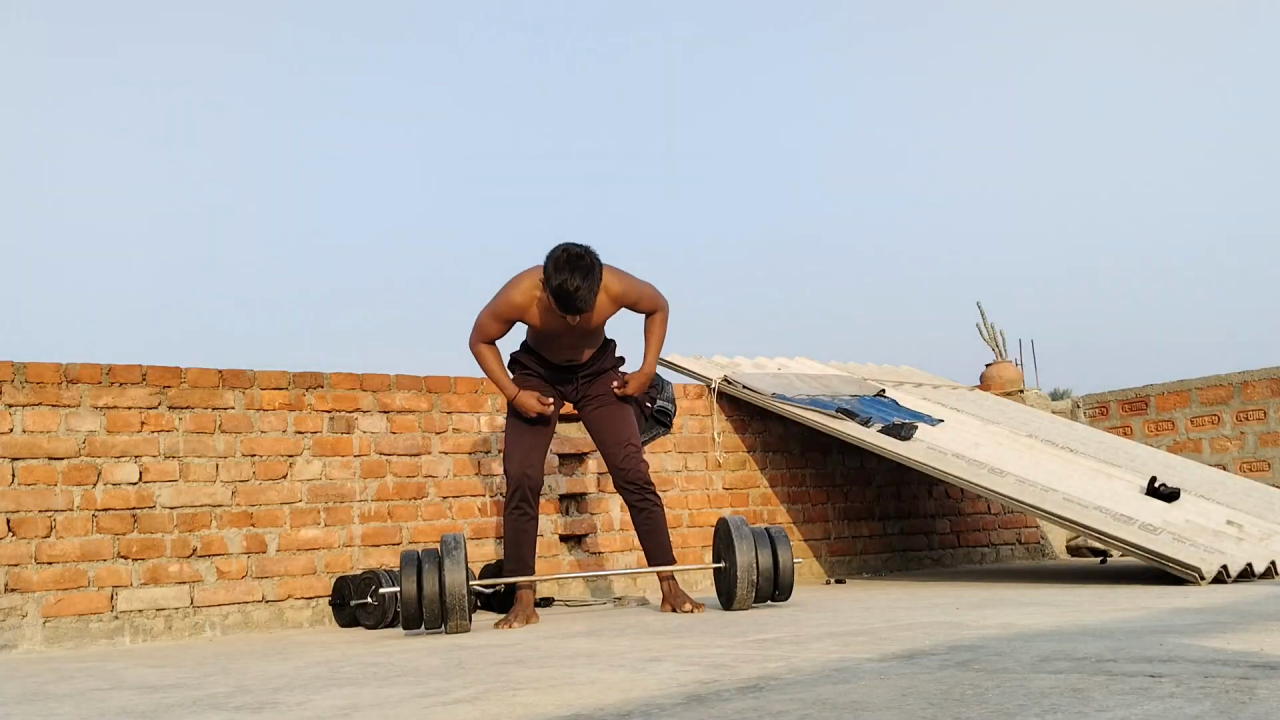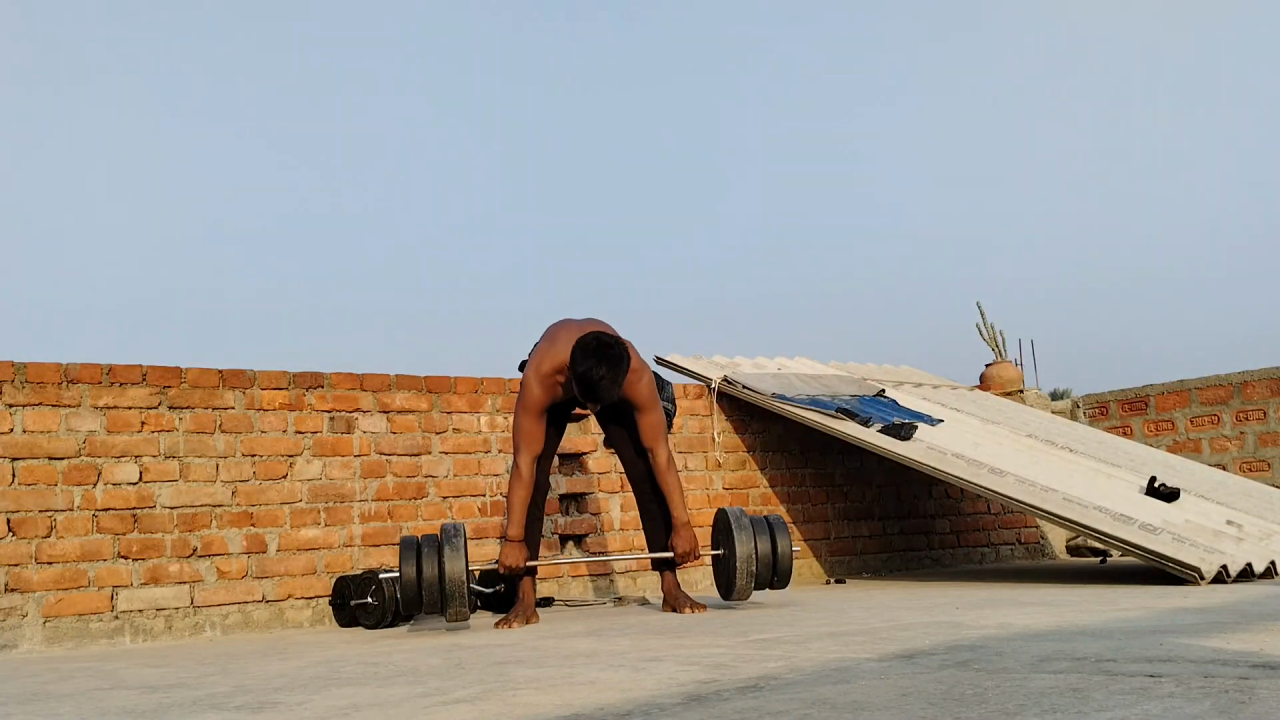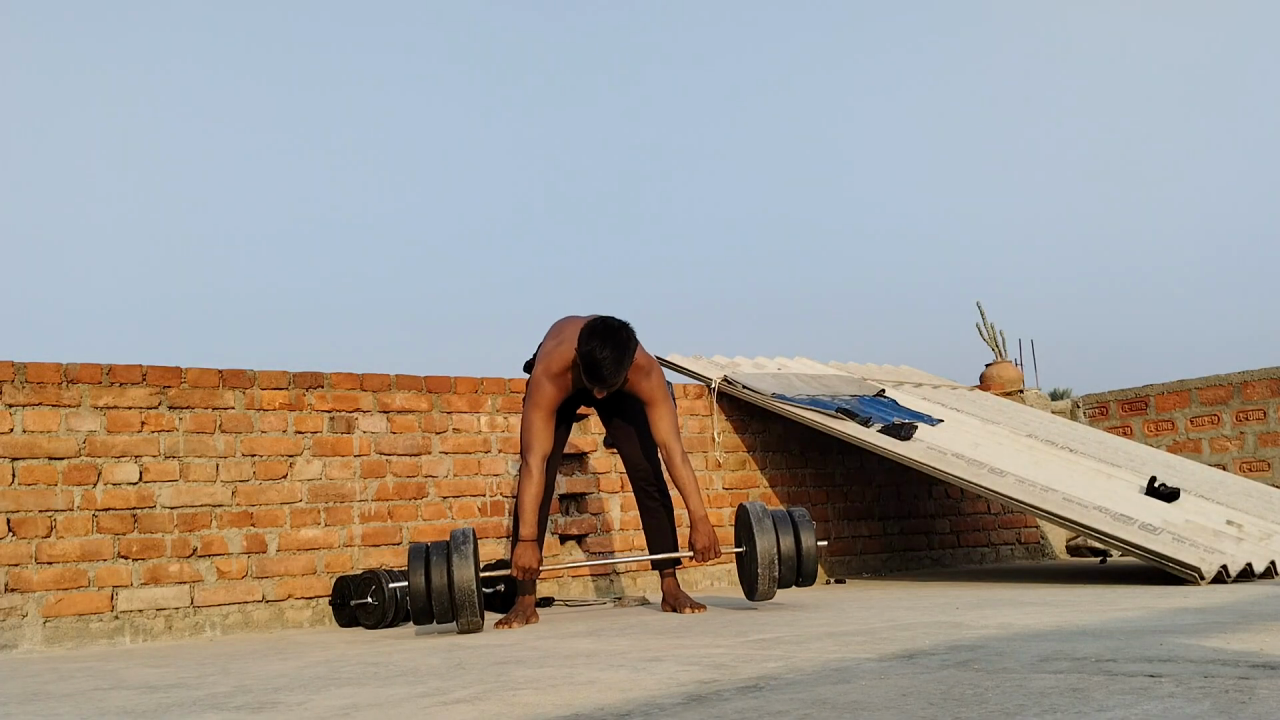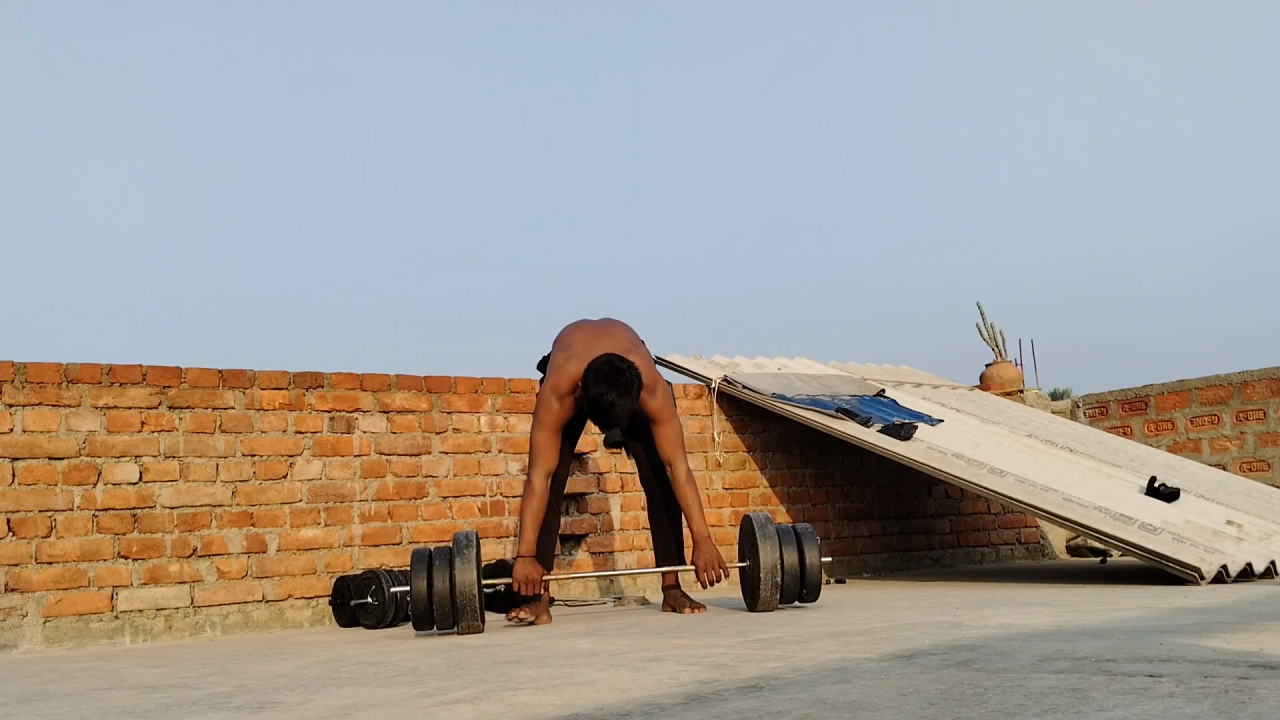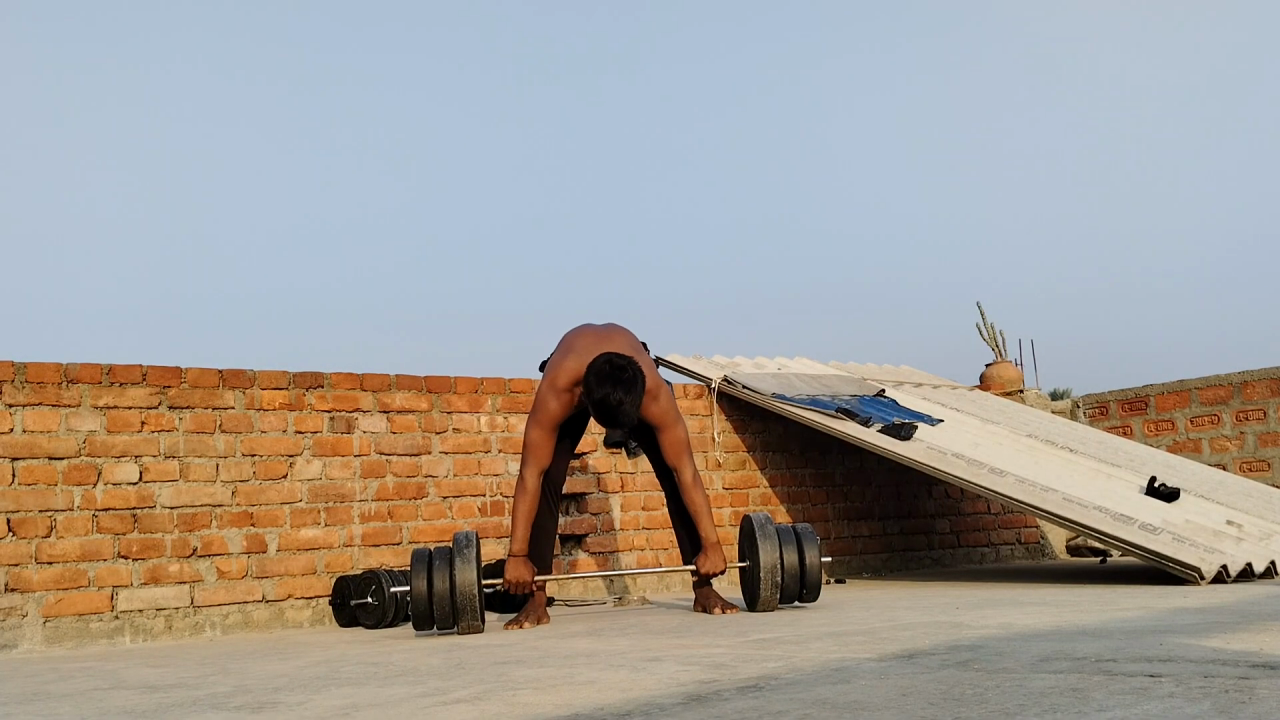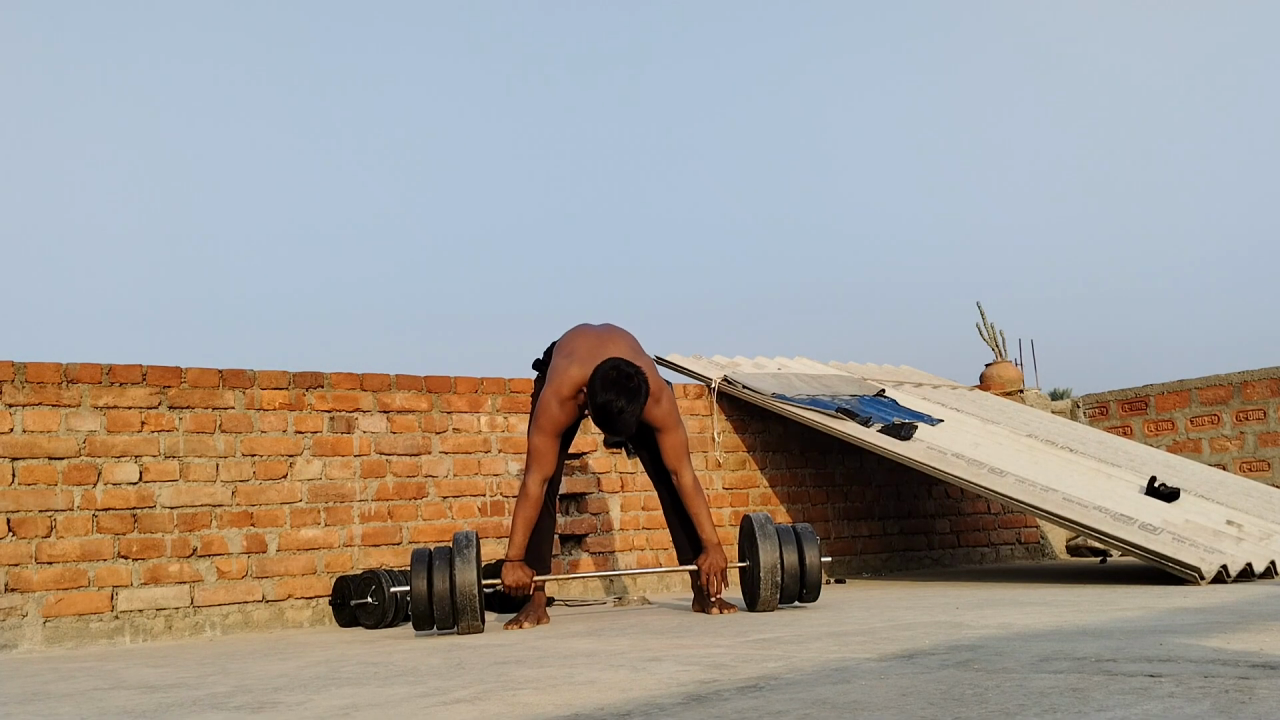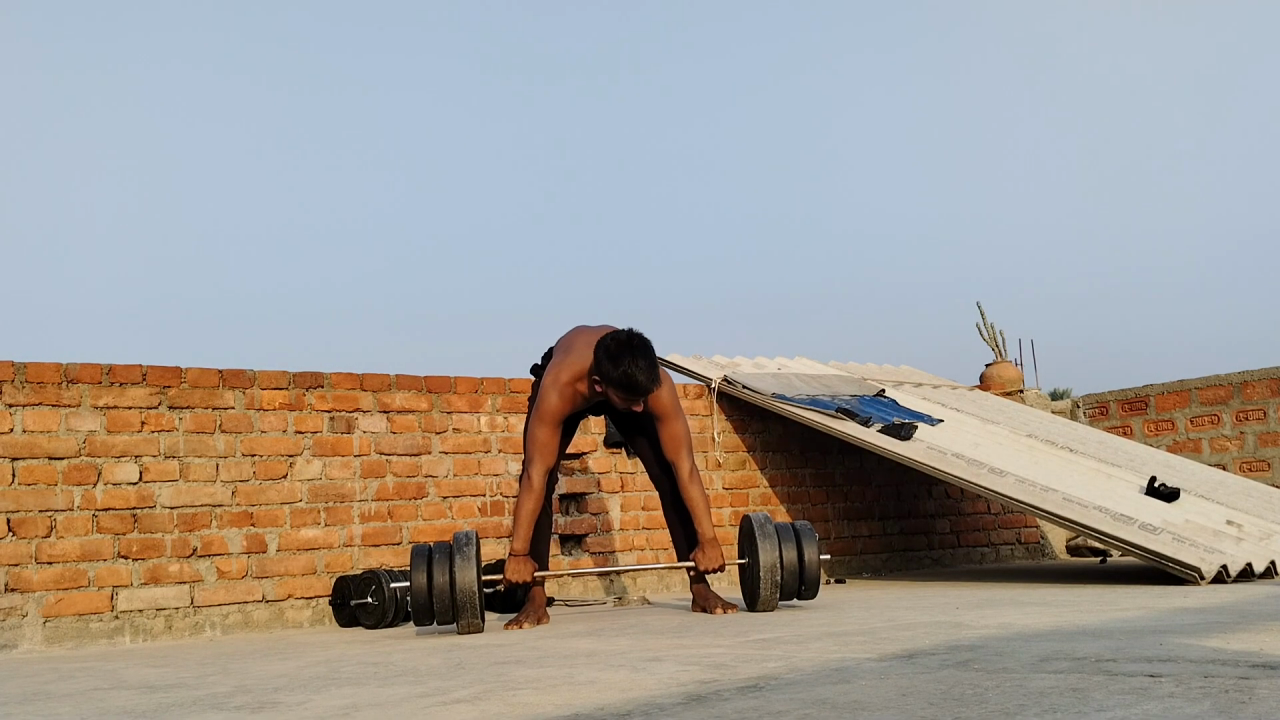
dt=0.7s
person 1, frame 1
left shoulder: (616, 287)
right shoulder: (520, 295)
left elbow: (658, 306)
right elbow: (480, 340)
left wrist: (647, 370)
right wrist: (513, 393)
left hip: (598, 370)
right hip: (537, 375)
left knee: (632, 470)
right knee: (522, 478)
left ankle: (670, 587)
right ankle: (523, 600)
person 1, frame 2
left shoulder: (638, 376)
right shoulder: (540, 376)
left elbow: (659, 453)
right elbow: (525, 462)
left wrist: (682, 524)
right wrist: (513, 539)
left hip: (613, 385)
right hip: (555, 379)
left knee: (645, 471)
right knee: (535, 477)
left ankle: (671, 588)
right ankle: (525, 599)
person 1, frame 3
left shoulder: (645, 371)
right shoulder: (549, 373)
left elbow: (671, 447)
right elbow: (534, 461)
left wrist: (699, 520)
right wrist: (527, 539)
left hip: (619, 386)
right hip: (563, 384)
left knee: (647, 471)
right knee: (541, 479)
left ankle: (671, 587)
right ankle: (525, 601)
person 1, frame 4
left shoulder: (652, 387)
right shoulder: (558, 393)
left elbow: (677, 466)
right elbow: (539, 477)
left wrist: (703, 540)
right wrist: (525, 555)
left hip: (627, 376)
right hip: (571, 375)
left knee: (658, 475)
right knee: (551, 478)
left ankle: (671, 586)
right ankle: (538, 596)
person 1, frame 5
left shoulder: (654, 392)
right shoulder: (557, 390)
left elbow: (684, 470)
right elbow: (530, 474)
left wrist: (711, 546)
right wrist: (517, 555)
left hip: (631, 380)
right hip: (574, 379)
left knee: (672, 474)
right knee: (548, 479)
left ankle: (703, 589)
right ankle: (536, 599)
person 1, frame 6
left shoulder: (656, 394)
right shoulder: (560, 396)
left elbow: (682, 474)
right elbow: (535, 481)
left wrist: (712, 547)
right wrist: (514, 559)
left hip: (630, 378)
right hip: (562, 371)
left knee: (666, 475)
right knee: (547, 480)
left ankle: (700, 587)
right ankle: (536, 598)
person 1, frame 7
left shoulder: (656, 383)
right shoulder: (559, 386)
left elbow: (683, 465)
right elbow: (536, 474)
left wrist: (708, 540)
right wrist: (518, 552)
left hip: (628, 381)
right hip: (572, 383)
left knee: (667, 474)
right knee: (540, 476)
left ankle: (700, 588)
right ankle: (536, 599)
